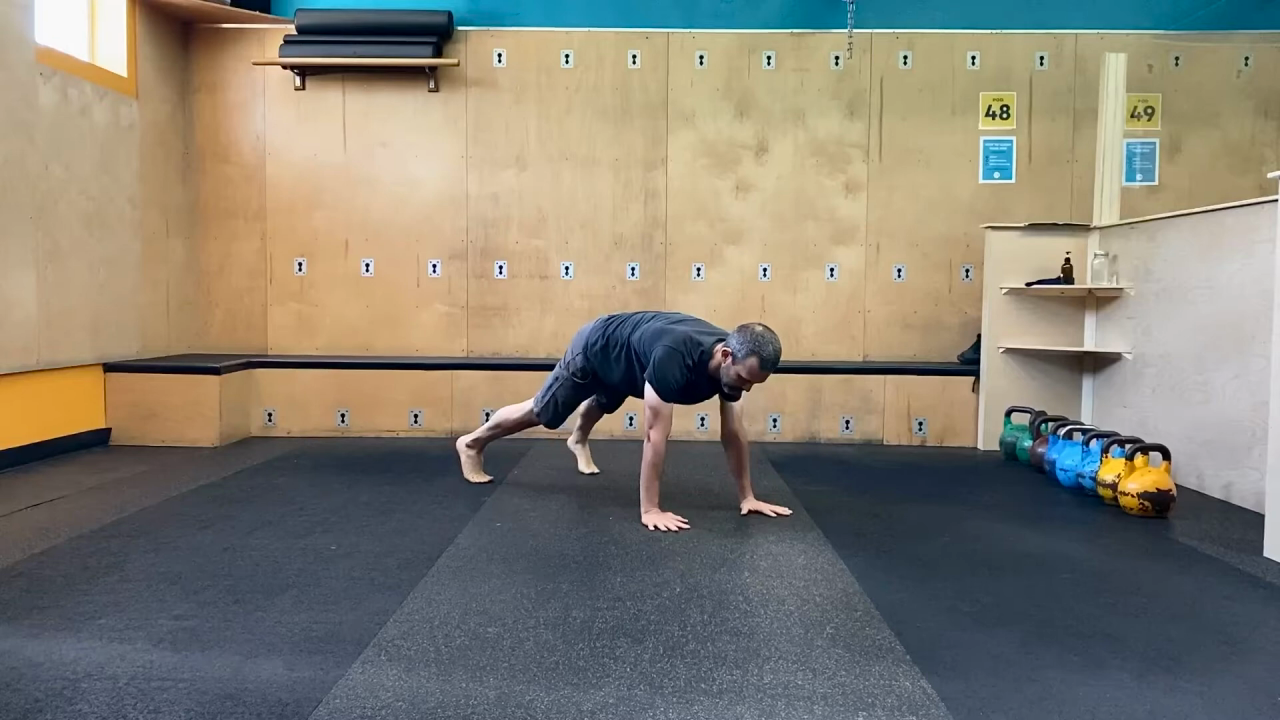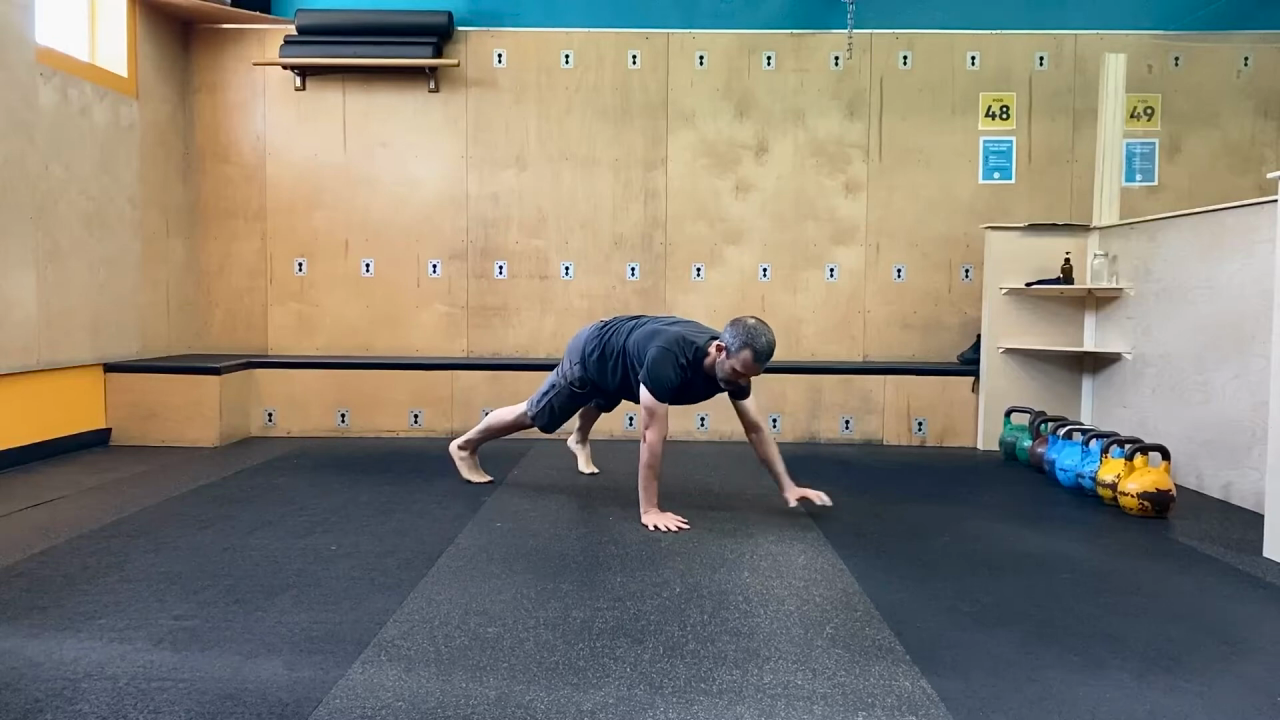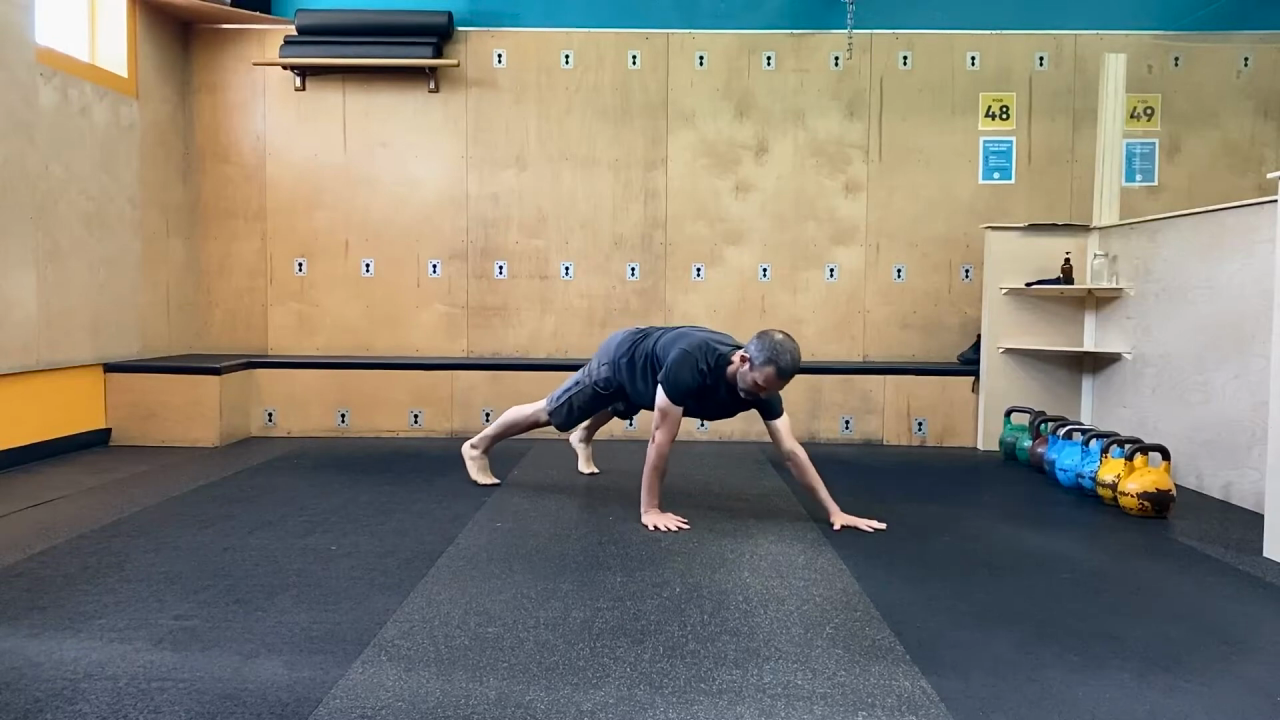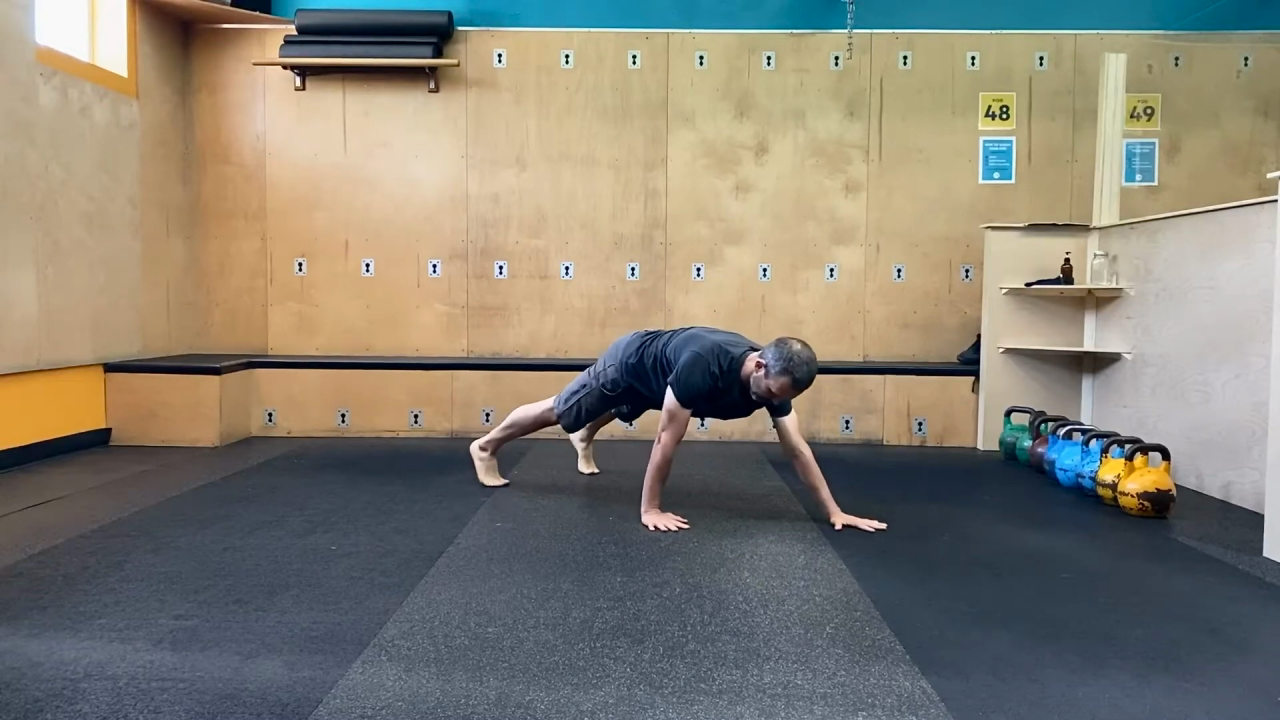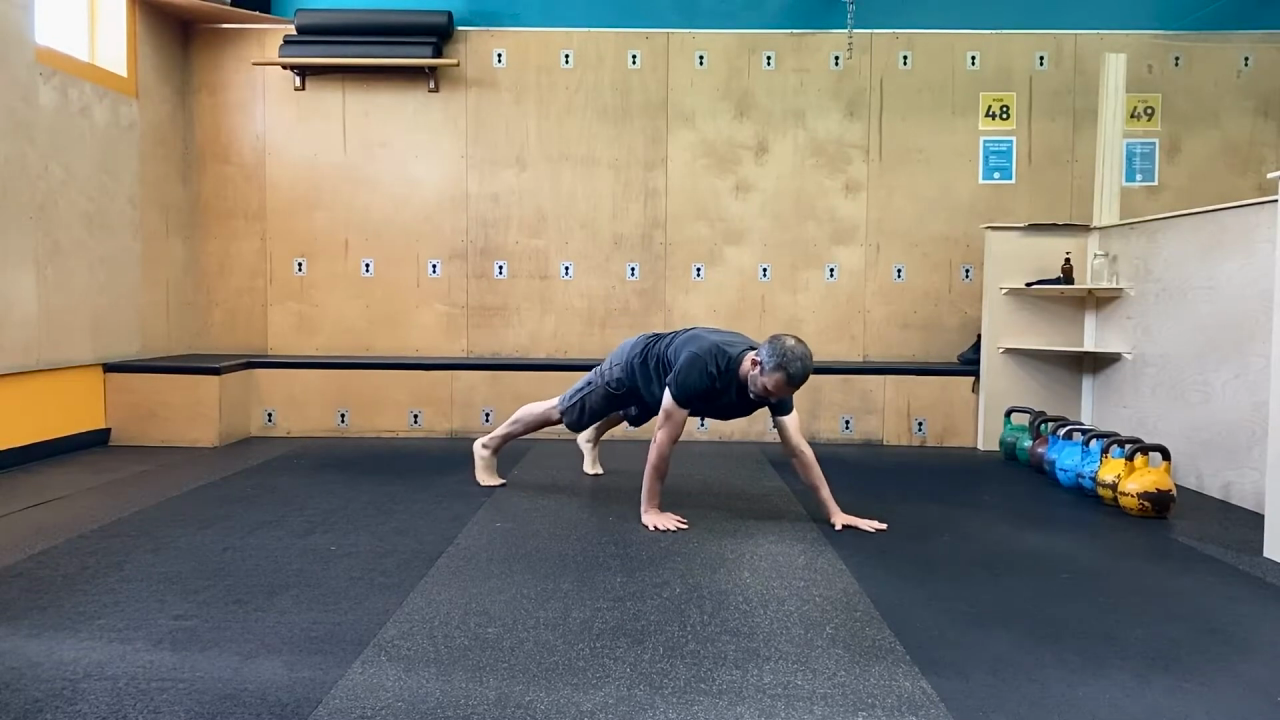
dt=0.4s
person 1, frame 1
left shoulder: (734, 361)
right shoulder: (674, 356)
left elbow: (733, 434)
right elbow: (656, 434)
left wrist: (747, 496)
right wrist: (650, 510)
left hip: (620, 356)
right hip: (594, 348)
left knee: (604, 403)
right knee: (541, 413)
left ankle: (579, 439)
right ankle: (472, 444)
person 1, frame 2
left shoulder: (735, 361)
right shoulder: (670, 356)
left elbow: (755, 427)
right elbow: (652, 436)
left wrist: (788, 486)
right wrist: (650, 511)
left hip: (620, 357)
right hip: (590, 353)
left knee: (601, 401)
right knee: (534, 415)
left ankle: (580, 440)
right ankle: (465, 446)
person 1, frame 3
left shoulder: (762, 379)
right shoulder: (690, 362)
left elbow: (790, 449)
right elbow: (662, 439)
left wrist: (835, 510)
right wrist: (650, 510)
left hip: (640, 376)
right hip: (620, 358)
left knee: (617, 407)
right knee: (549, 413)
left ankle: (583, 439)
right ankle: (477, 446)
person 1, frame 4
left shoulder: (774, 380)
right shoulder: (703, 365)
left elbow: (796, 447)
right elbow: (667, 439)
left wrist: (834, 511)
right wrist: (650, 510)
left hip: (651, 380)
right hip: (629, 362)
left knee: (617, 411)
right knee: (558, 412)
left ankle: (584, 439)
right ankle: (486, 448)
person 1, frame 5
left shoulder: (773, 380)
right shoulder: (701, 364)
left elbow: (797, 447)
right elbow: (664, 440)
left wrist: (834, 510)
right wrist: (650, 510)
left hip: (653, 386)
right hip: (633, 365)
left knee: (627, 414)
right knee: (560, 411)
left ankle: (590, 439)
right ankle: (488, 446)
